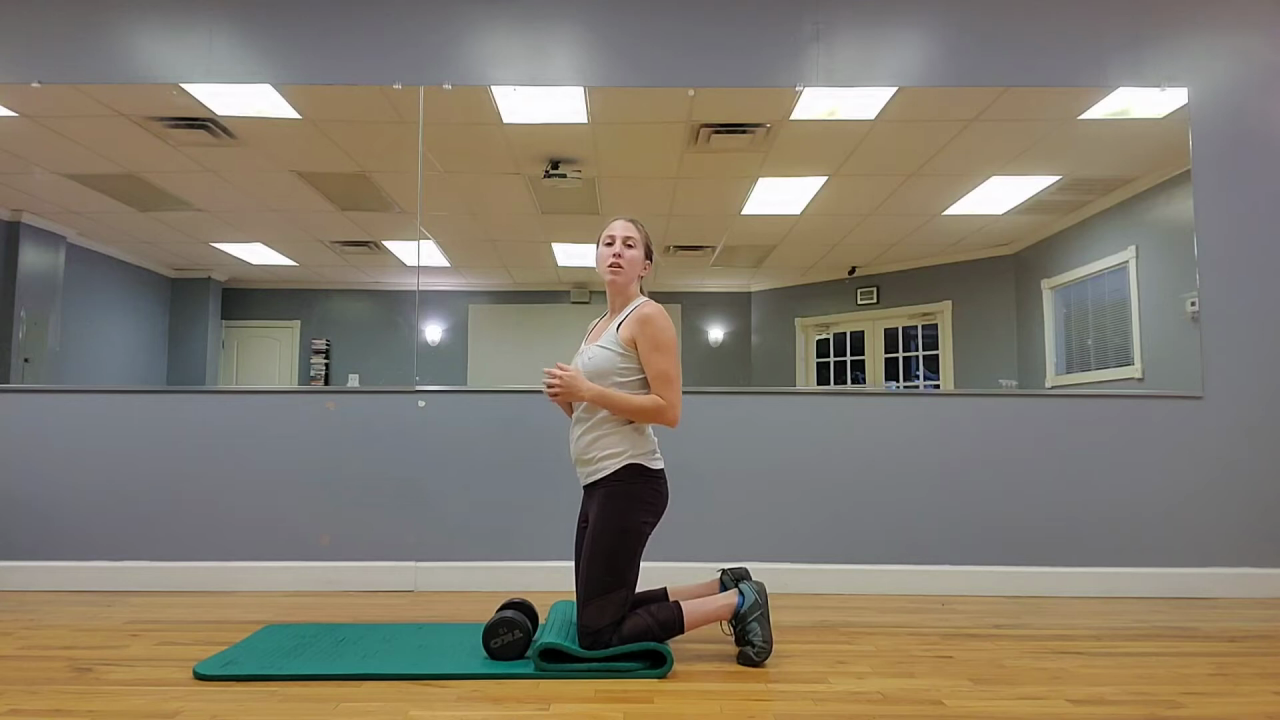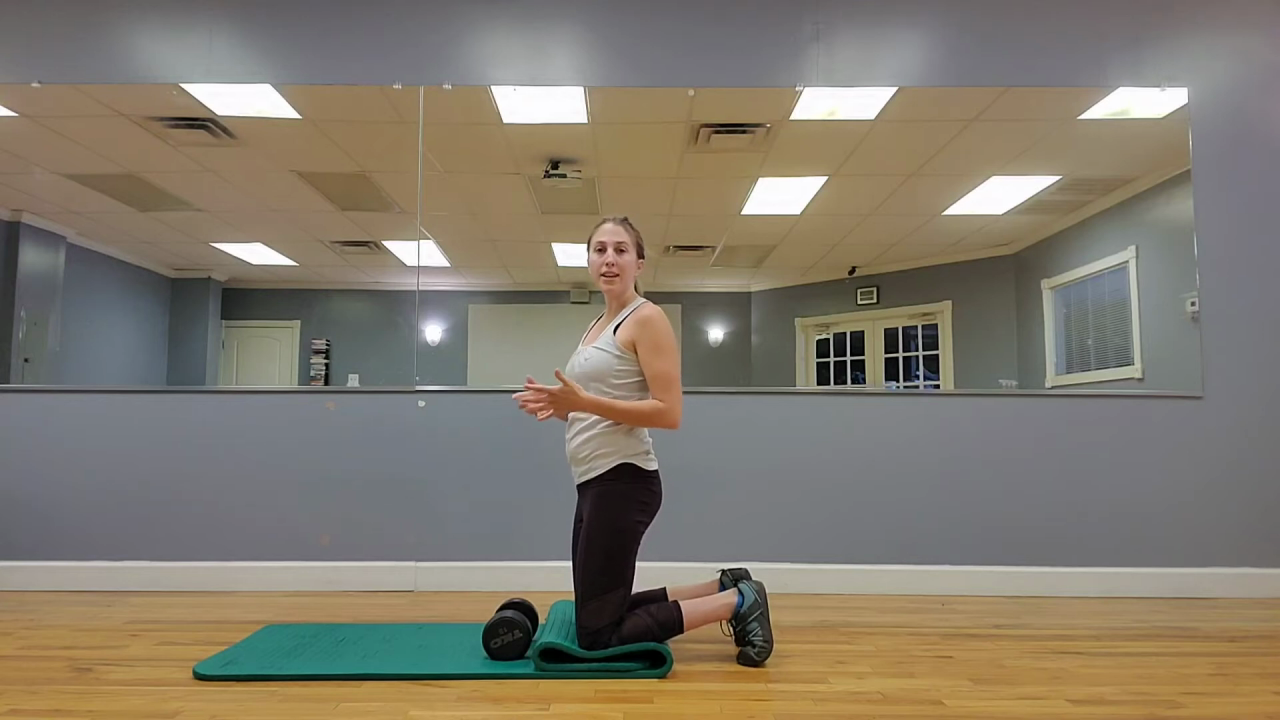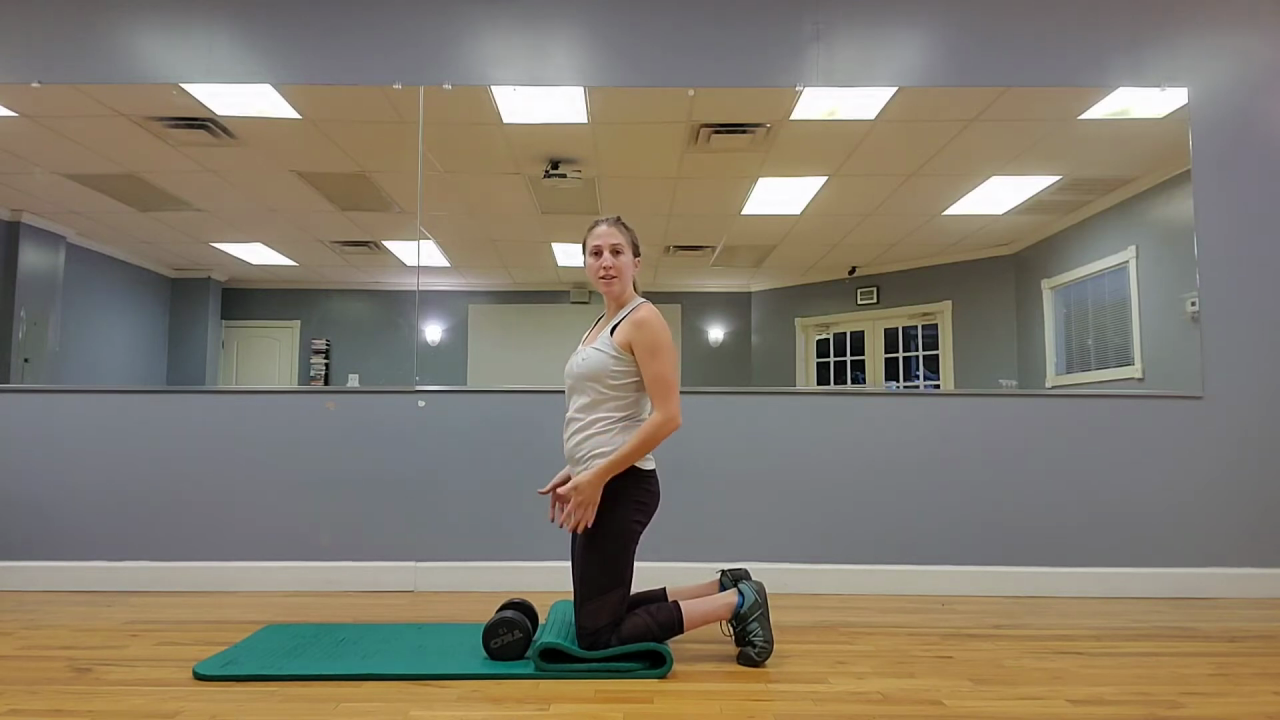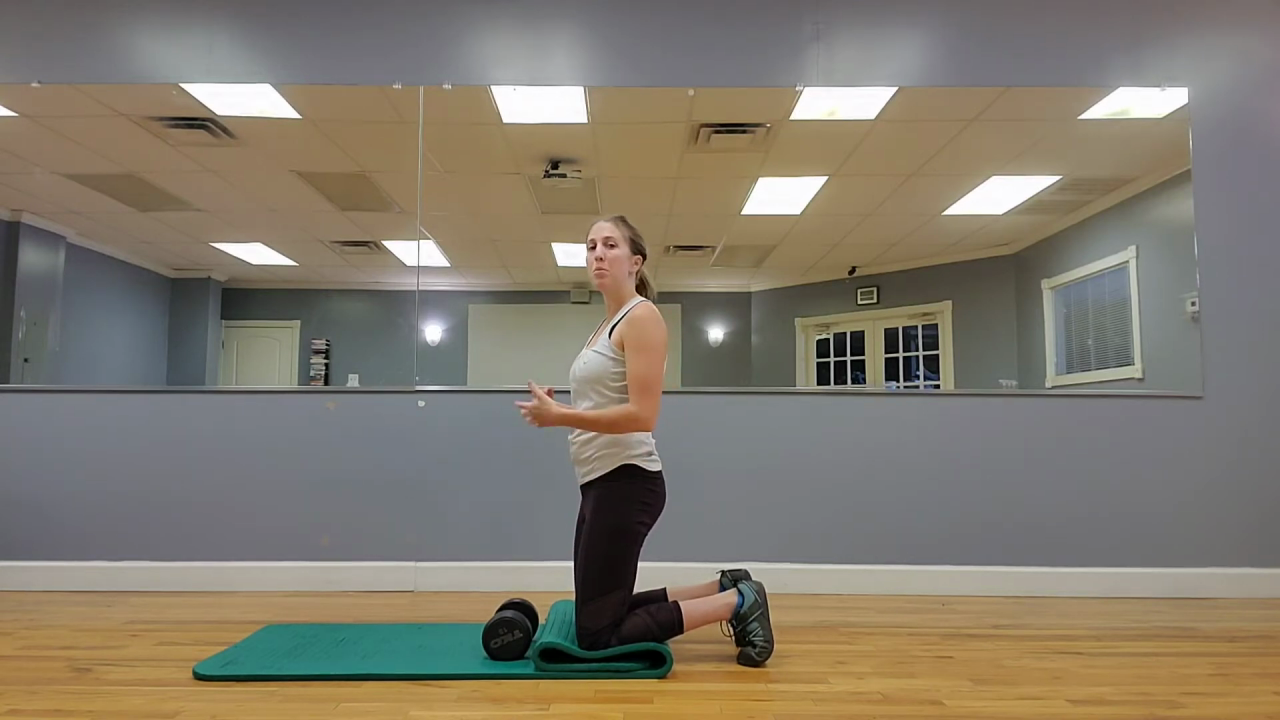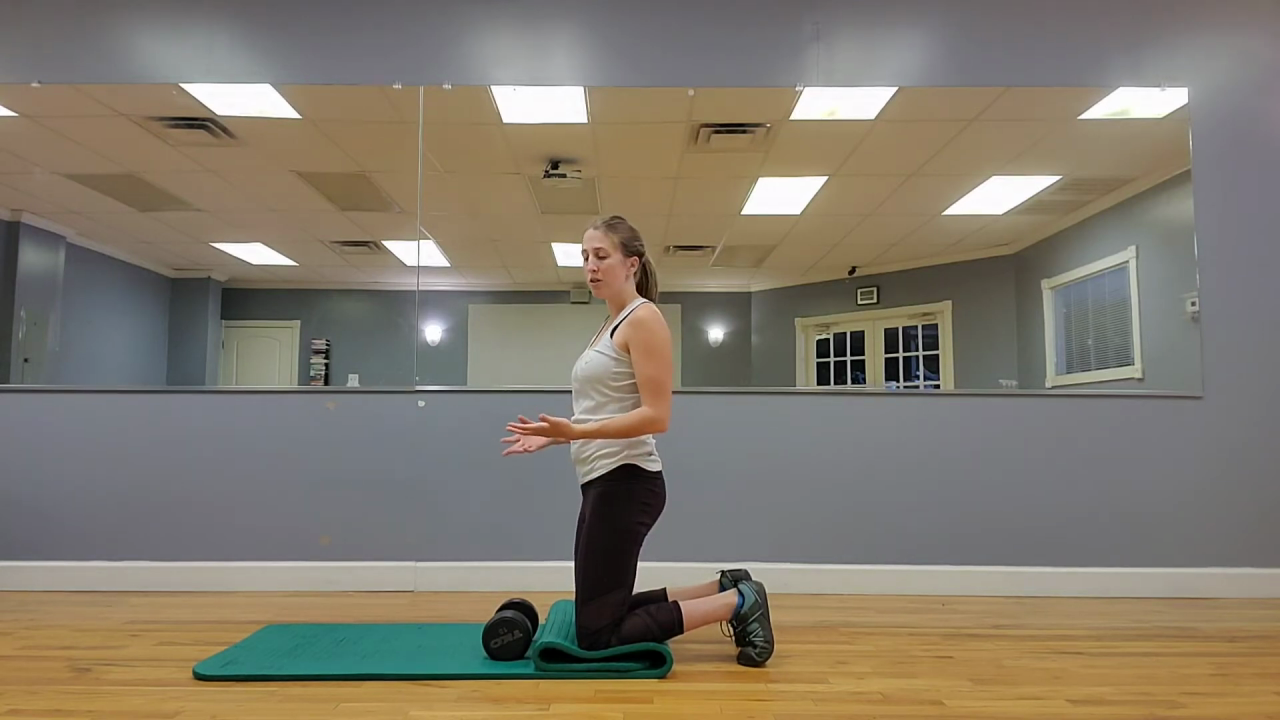
dt=1s
person 1, frame 1
left shoulder: (648, 317)
right shoulder: (598, 325)
left elbow: (668, 410)
left wrist: (587, 390)
right wrist: (566, 396)
left hip: (628, 483)
right hip: (601, 485)
left knee: (599, 634)
right knee: (601, 616)
left ankle: (738, 602)
right ankle: (725, 587)
person 1, frame 2
left shoulder: (646, 318)
right shoulder: (597, 325)
left elbow: (667, 412)
left wrist: (585, 402)
right wrist: (561, 405)
left hip: (622, 483)
right hip: (596, 485)
left knee: (598, 634)
right knee: (601, 616)
left ankle: (736, 602)
right ankle: (724, 588)
person 1, frame 3
left shoulder: (644, 320)
right shoulder: (600, 326)
left elbow: (667, 417)
left wrist: (598, 475)
right wrist: (576, 473)
left hip: (620, 487)
right hip: (598, 485)
left knee: (597, 635)
right knee: (602, 615)
left ankle: (737, 602)
right ankle: (724, 588)
person 1, frame 4
left shoulder: (642, 317)
right shoulder: (607, 325)
left elbow: (641, 415)
left wrist: (560, 416)
right wrist: (555, 411)
left hip: (625, 484)
right hip: (603, 485)
left knee: (598, 634)
right knee: (604, 614)
left ankle: (737, 602)
right ankle: (725, 589)
person 1, frame 5
left shoulder: (643, 319)
right shoulder: (610, 326)
left elbow: (655, 416)
left wrist: (575, 431)
right wrist: (555, 435)
left hip: (624, 485)
right hip: (605, 484)
left knee: (597, 634)
right knee: (605, 615)
left ankle: (736, 602)
right ankle: (724, 589)
